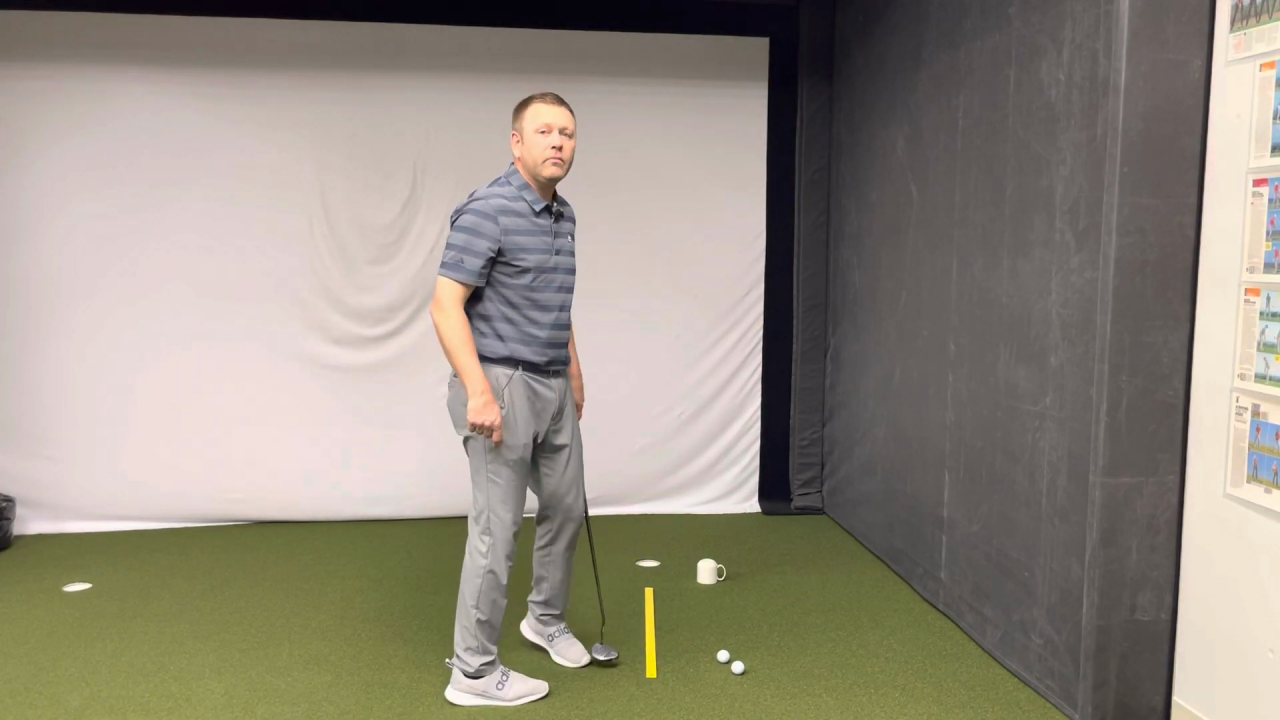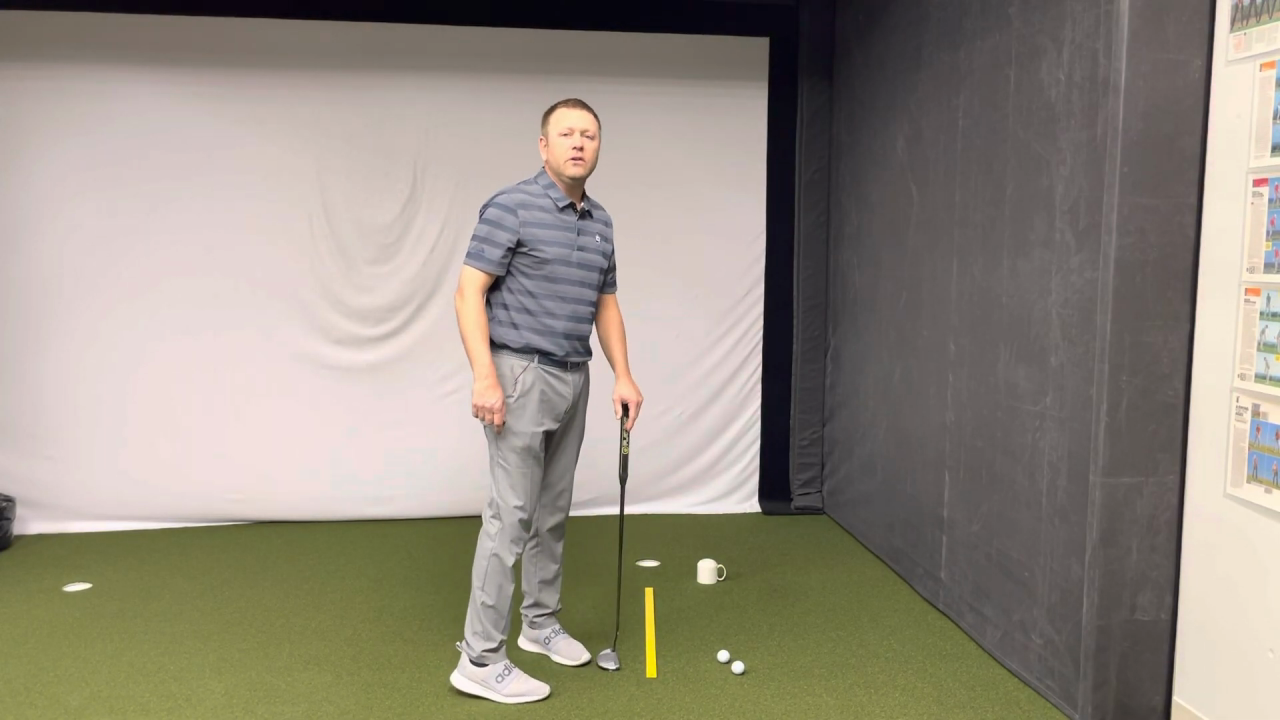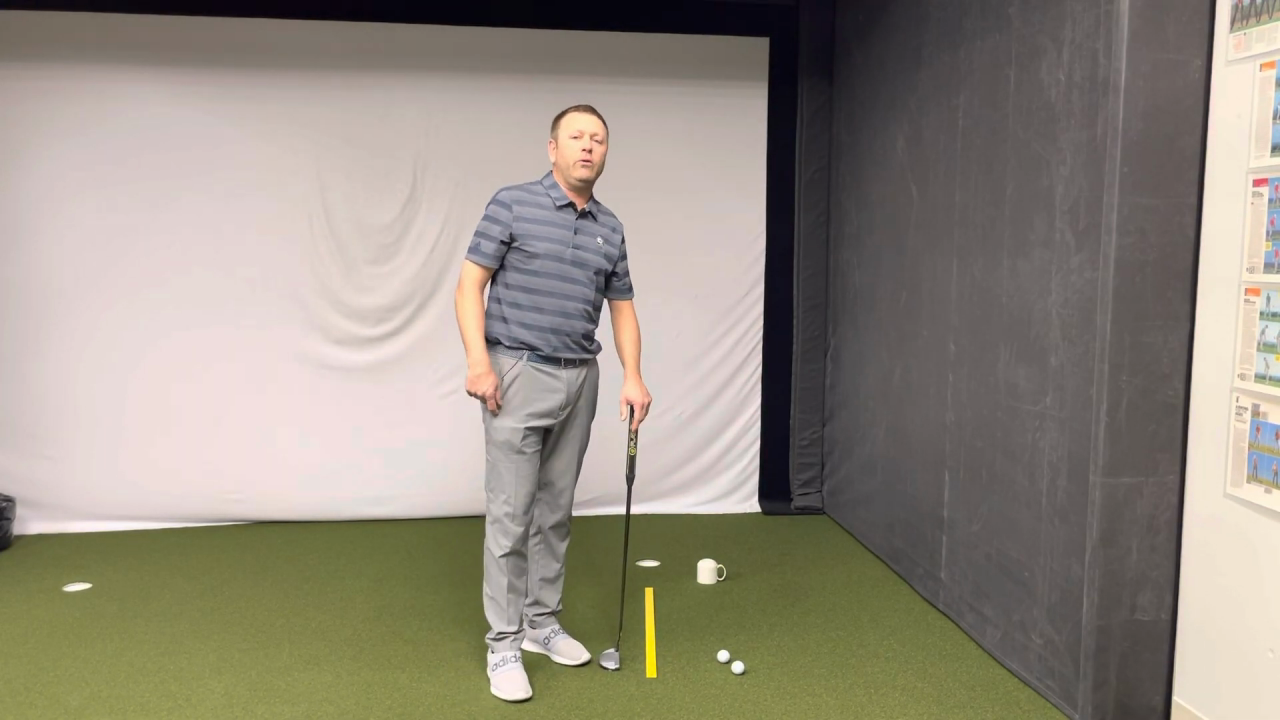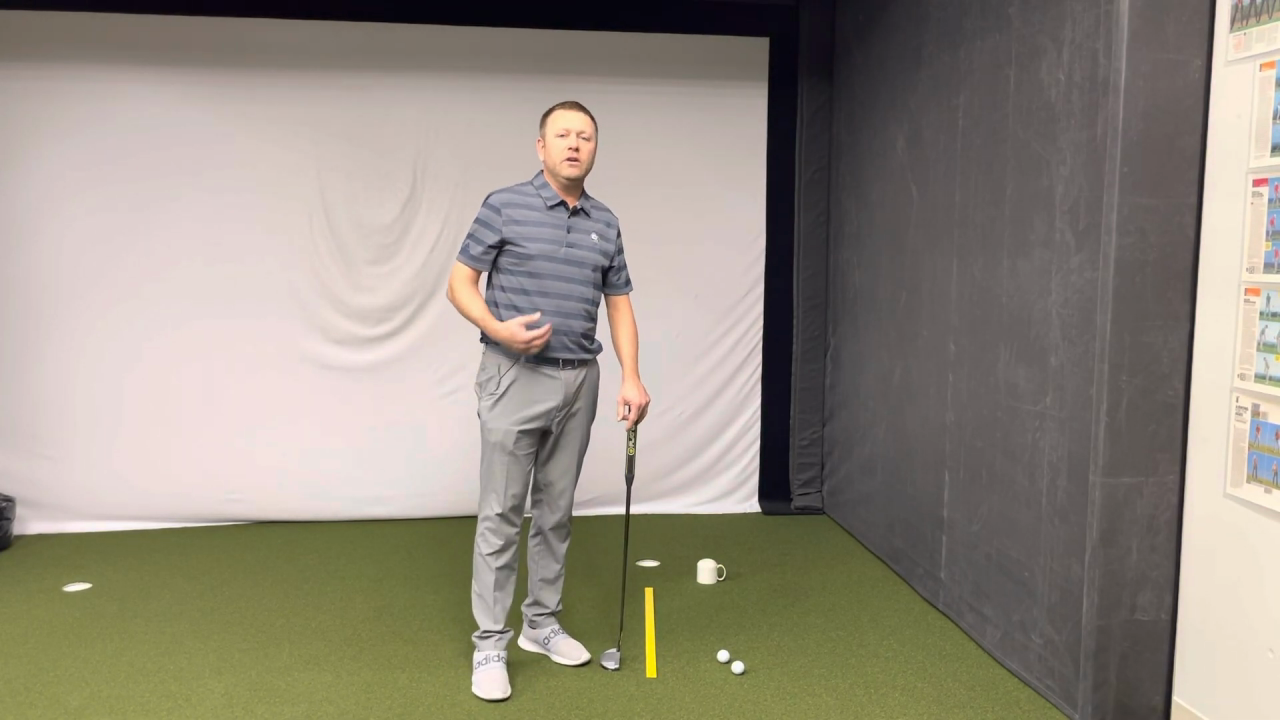
dt=0.5s
person 1, frame 1
left shoulder: (564, 216)
right shoulder: (486, 210)
right elbow: (447, 305)
left wrist: (574, 372)
right wrist: (478, 391)
left hip: (552, 387)
right hip: (503, 387)
left knee: (564, 511)
right knee: (497, 528)
left ankle: (546, 618)
right ankle: (474, 671)
person 1, frame 2
left shoulder: (600, 221)
right shoulder: (510, 206)
left elbow: (605, 305)
right elbow: (470, 291)
left wrist: (623, 376)
right wrist: (484, 375)
left hip: (573, 381)
right hip: (522, 377)
left knee: (552, 513)
right knee: (510, 516)
left ankle: (541, 622)
right ankle: (481, 658)
person 1, frame 3
left shoulder: (610, 227)
right shoulder: (512, 203)
left elbow: (621, 307)
right elbow: (470, 284)
left wrist: (632, 377)
right wrist: (478, 359)
left hip: (578, 381)
right hip: (518, 374)
left knee: (554, 510)
right knee: (510, 512)
left ankle: (542, 622)
right ankle: (503, 644)
person 1, frame 4
left shoulder: (605, 222)
right shoulder: (504, 206)
left elbow: (619, 303)
right elbow: (460, 283)
left wrist: (631, 377)
right wrist: (498, 330)
left hip: (578, 381)
right hip: (514, 380)
left knee: (555, 511)
right knee: (501, 513)
left ankle: (542, 623)
right ankle: (490, 644)
